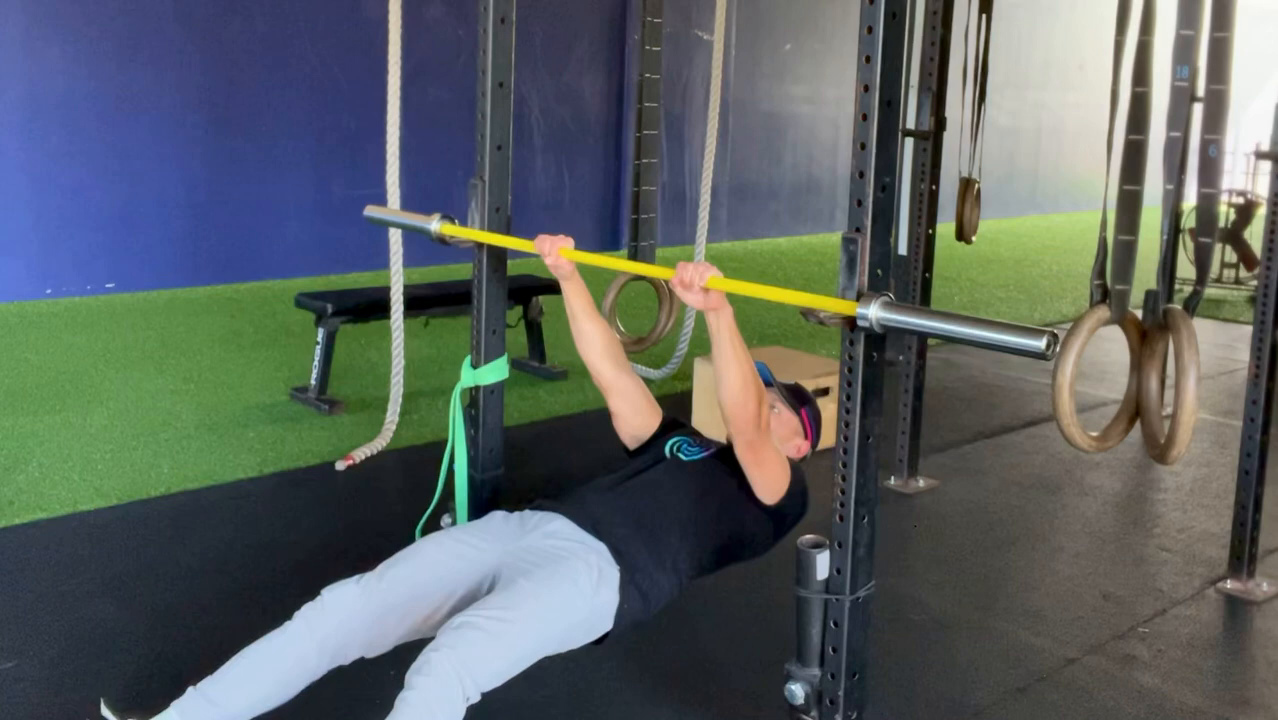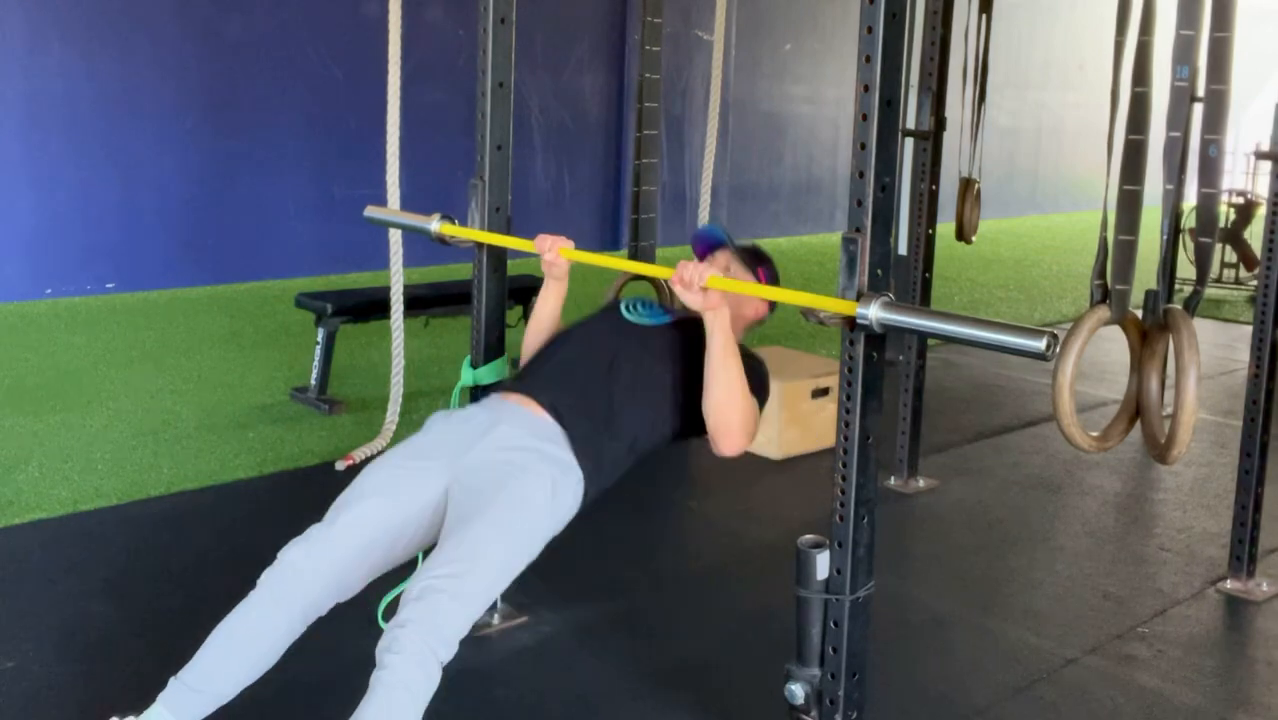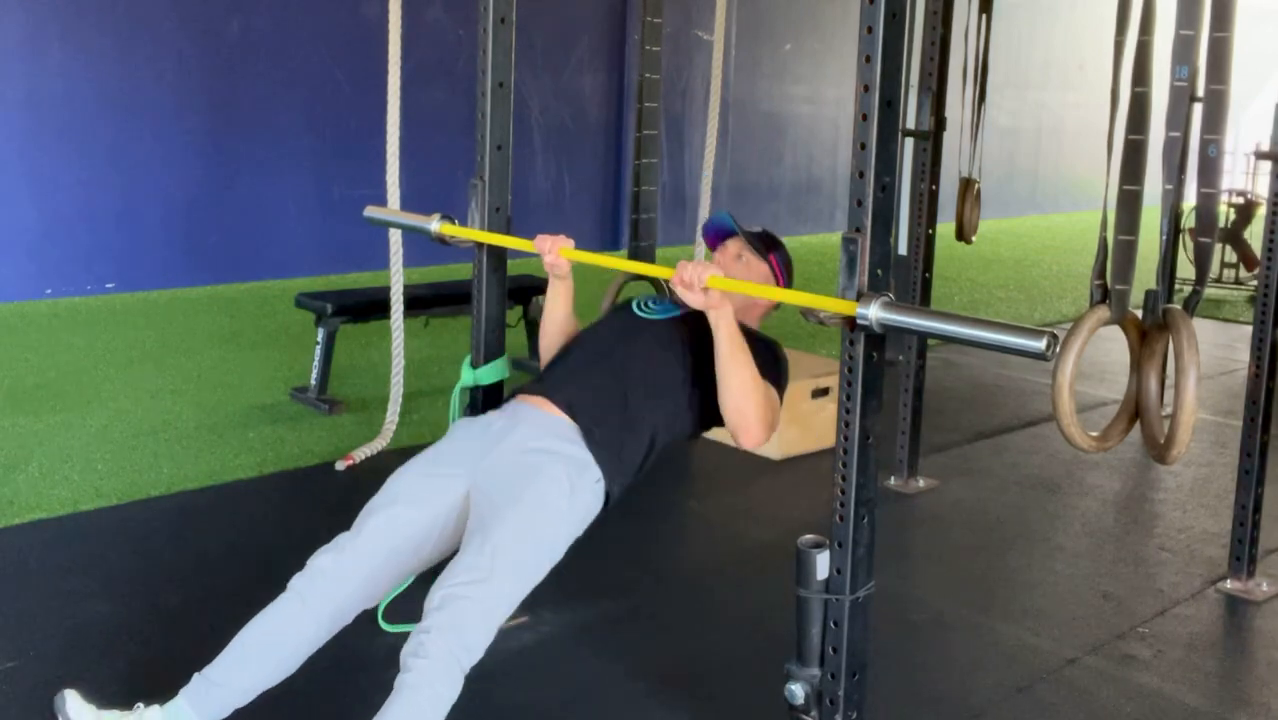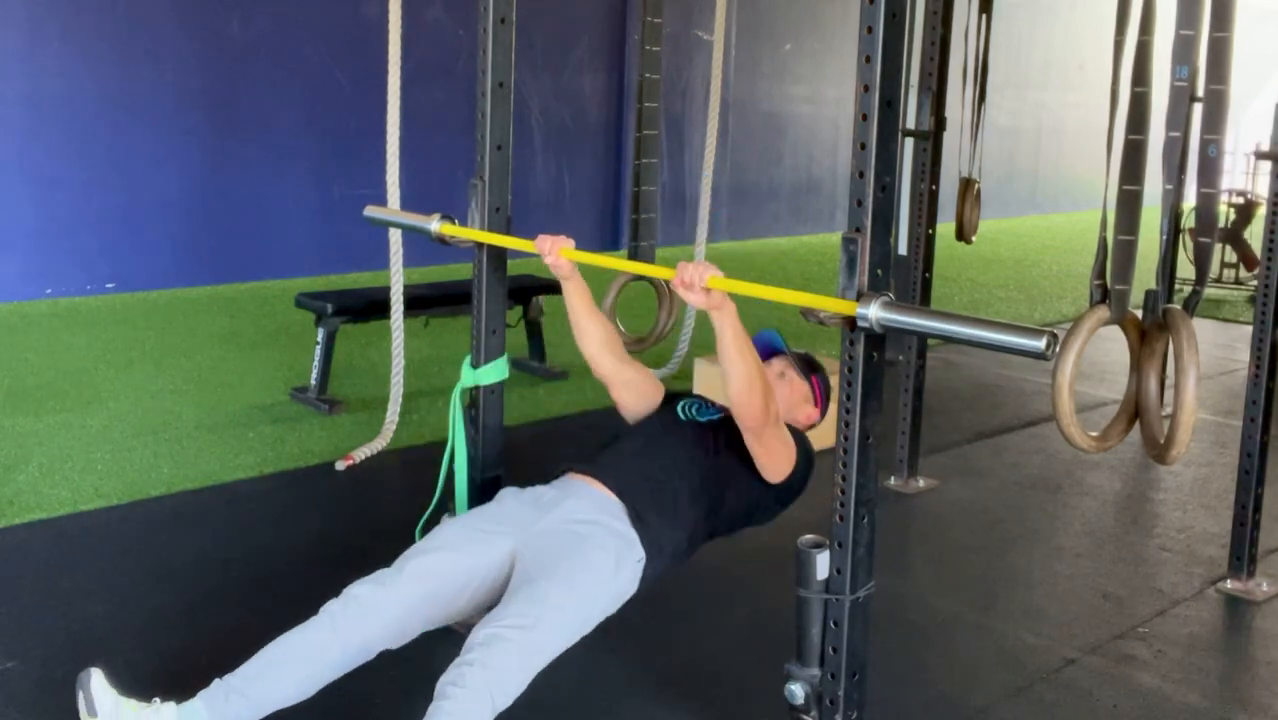
dt=0.5s
person 1, frame 1
left shoulder: (772, 494)
right shoulder: (677, 443)
left elbow: (744, 421)
right elbow: (611, 369)
left wrist: (717, 311)
right wrist: (568, 275)
left hip: (593, 569)
right hip: (521, 528)
left knee: (451, 661)
right knee: (343, 609)
person 1, frame 2
left shoulder: (736, 366)
right shoulder: (636, 311)
left elbow: (728, 439)
left wrist: (716, 314)
right wrist: (556, 278)
left hip: (544, 463)
right hip: (468, 427)
left knee: (421, 625)
right knee: (304, 568)
person 1, frame 3
left shoulder: (756, 351)
right shoulder: (648, 307)
left elbow: (750, 429)
left wrist: (716, 307)
right wrist: (560, 279)
left hip: (563, 465)
right hip: (488, 433)
left knee: (449, 630)
right knee: (336, 574)
person 1, frame 4
left shoulder: (780, 461)
right shoulder: (683, 411)
left elbow: (754, 412)
right elbow: (609, 359)
left wrist: (721, 310)
right wrist: (567, 273)
left hip: (606, 540)
right hip: (532, 504)
right knee: (374, 604)
